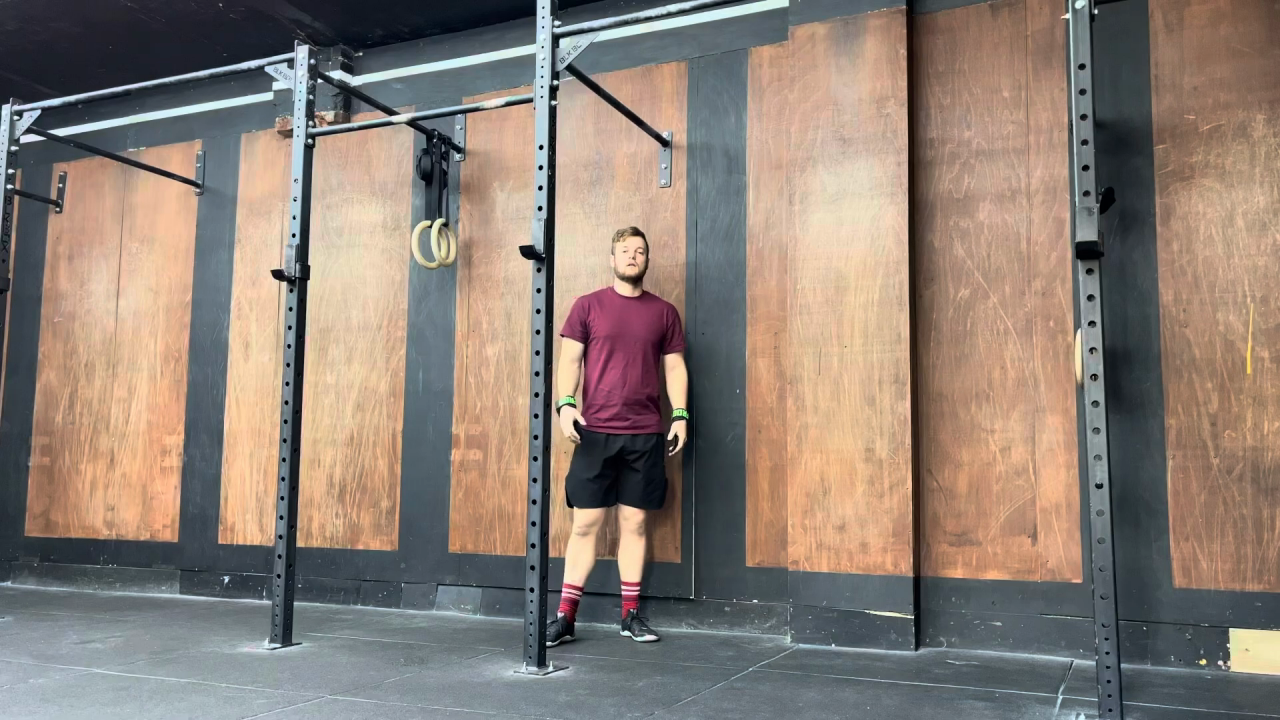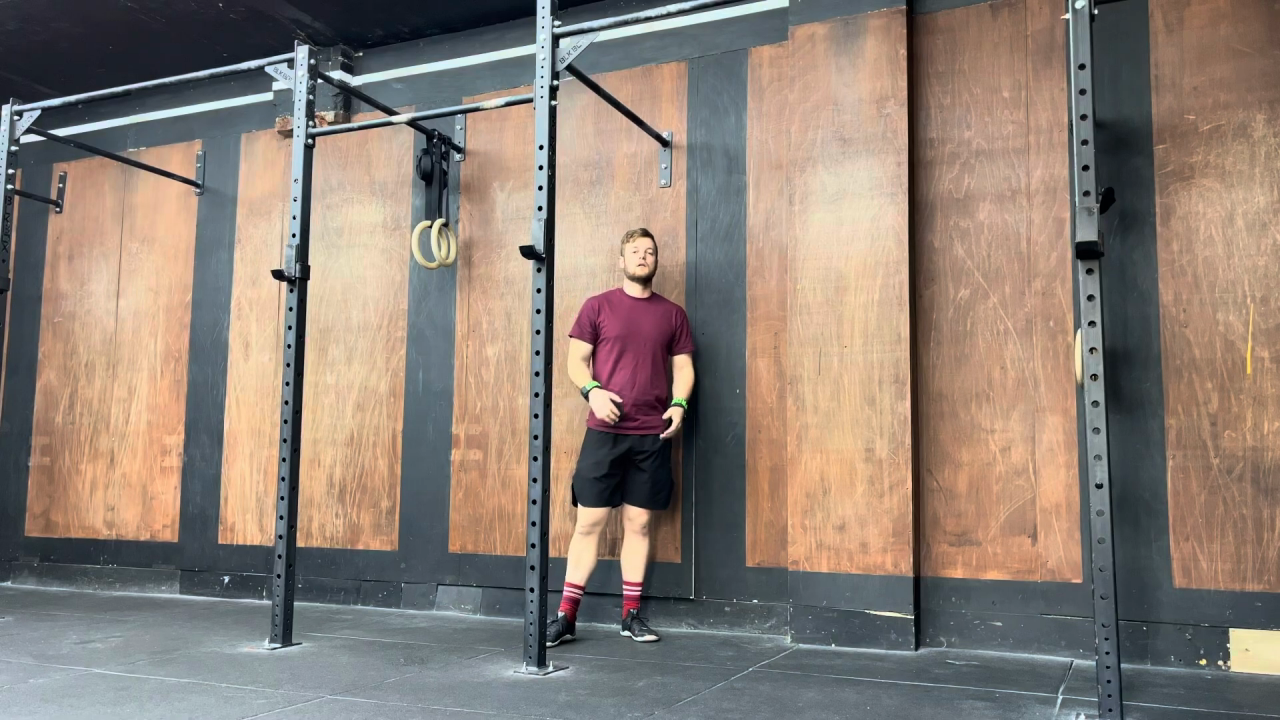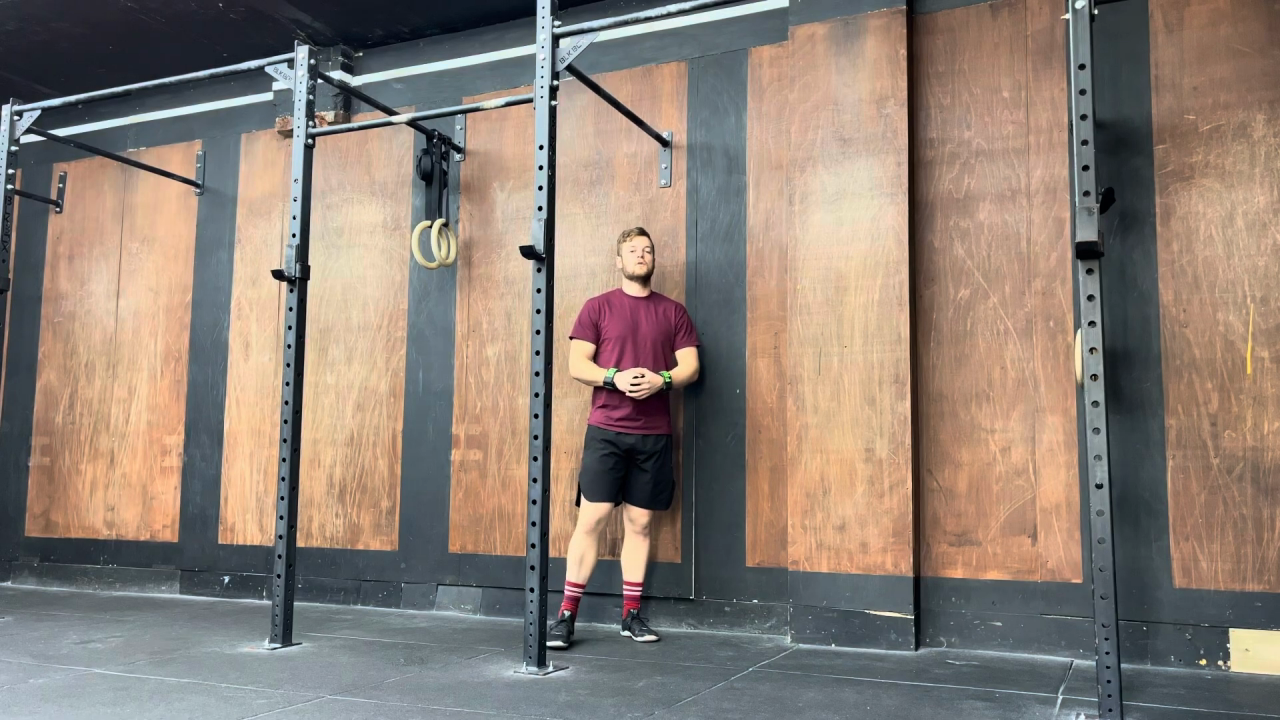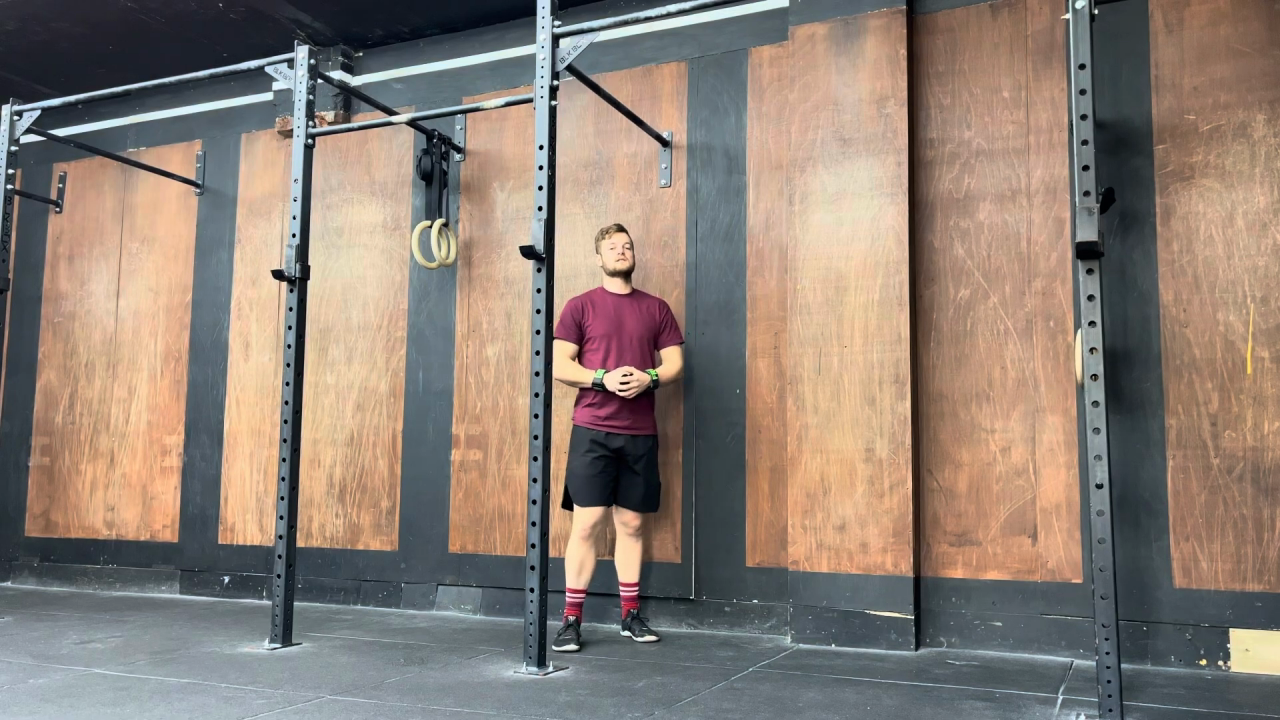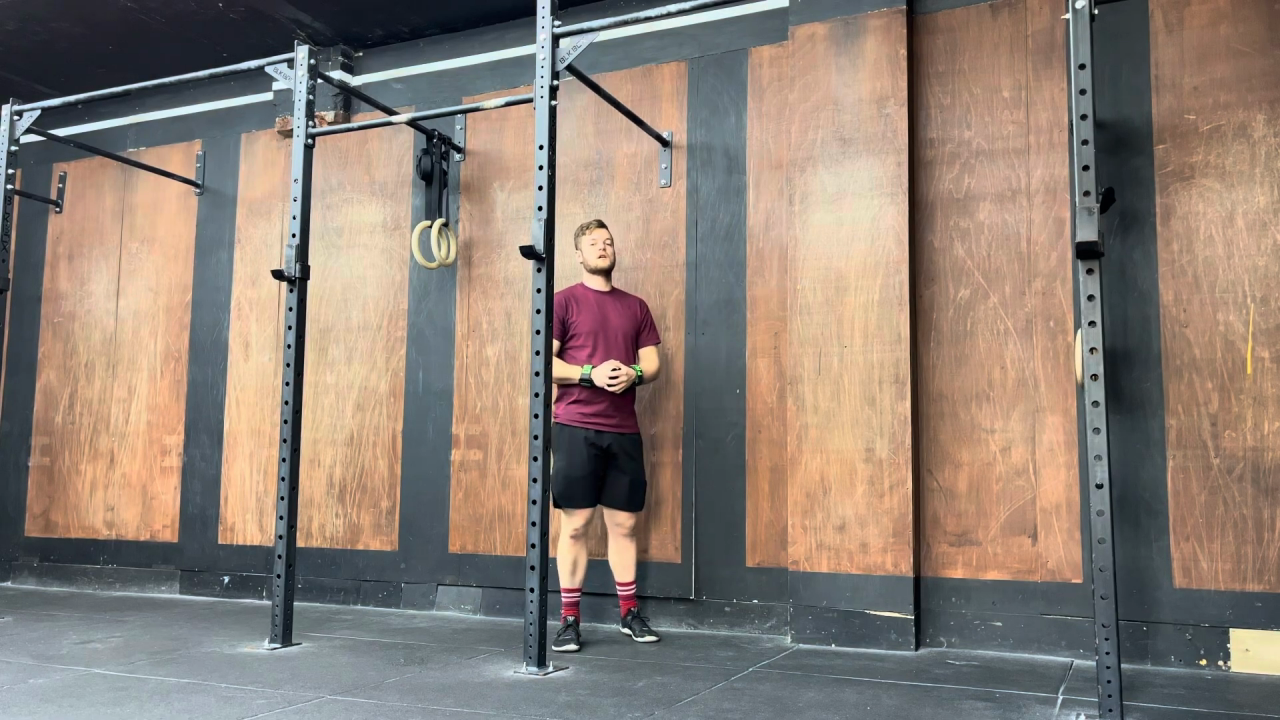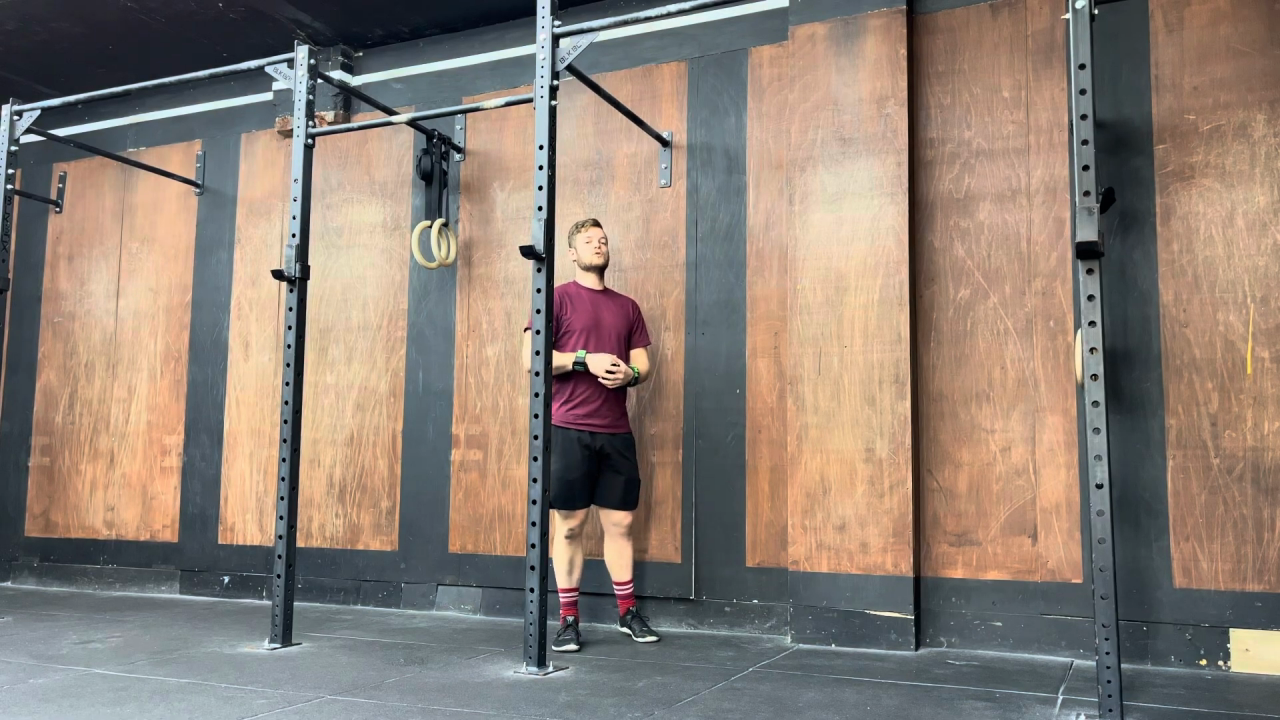
dt=0.4s
person 1, frame 1
left shoulder: (664, 311)
right shoulder: (587, 306)
left elbow: (675, 367)
right elbow: (569, 360)
left wrist: (680, 415)
right wrist: (565, 403)
left hip: (645, 434)
right hip: (595, 431)
left knee: (635, 523)
right knee: (585, 523)
left ankle: (631, 614)
right ankle: (565, 615)
person 1, frame 2
left shoulder: (673, 313)
right shoulder: (597, 306)
left elbow: (684, 368)
right elbow: (576, 362)
left wrist: (679, 404)
right wrist: (593, 391)
left hip: (652, 434)
right hip: (605, 431)
left knee: (639, 523)
right knee: (589, 522)
left ankle: (631, 614)
right ankle: (565, 615)
person 1, frame 3
left shoulder: (674, 311)
right shoulder: (598, 307)
left elbow: (691, 366)
right elbow: (576, 364)
left wrist: (661, 380)
right wrist: (615, 377)
left hip: (654, 434)
right hip: (606, 430)
left knee: (639, 523)
right knee: (591, 518)
left ankle: (631, 614)
right ankle: (567, 614)
person 1, frame 4
left shoulder: (656, 308)
right shoulder: (580, 306)
left elbow: (675, 363)
right elbow: (559, 365)
left wrist: (649, 378)
right wrist: (601, 378)
left hip: (640, 433)
right hip: (592, 431)
left knee: (631, 524)
right knee: (586, 524)
left ankle: (631, 614)
right ankle: (571, 619)
person 1, frame 5
left shoulder: (635, 306)
right shoulder: (563, 301)
left elbow: (653, 362)
left wrist: (635, 374)
right wrist: (589, 373)
left hip: (624, 431)
right hip: (575, 429)
left knee: (624, 523)
right knee: (575, 524)
left ankle: (630, 613)
right ankle: (570, 619)
person 1, frame 6
left shoulder: (627, 306)
right shoulder: (557, 298)
left elbow: (643, 363)
right elbow: (532, 357)
left wrist: (629, 373)
right wrist: (585, 360)
left hip: (616, 431)
right hip: (569, 429)
left knee: (620, 523)
right knee: (570, 524)
left ankle: (627, 611)
right ankle: (568, 619)
